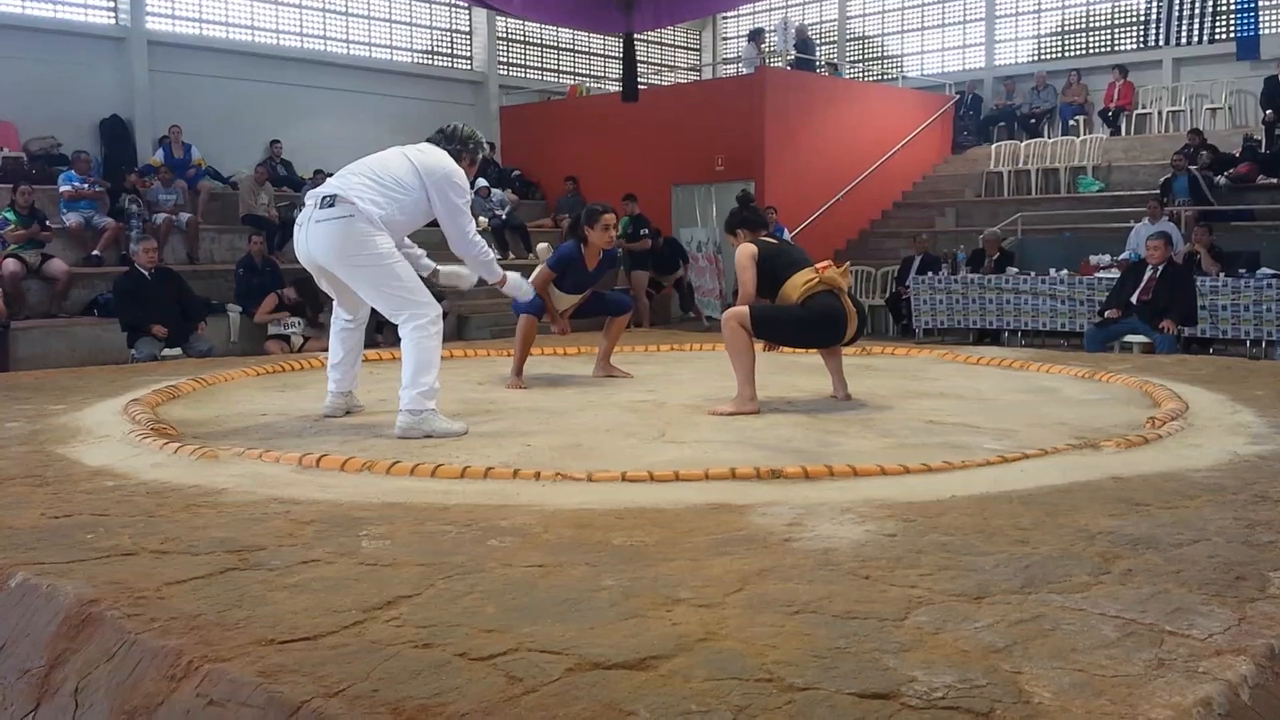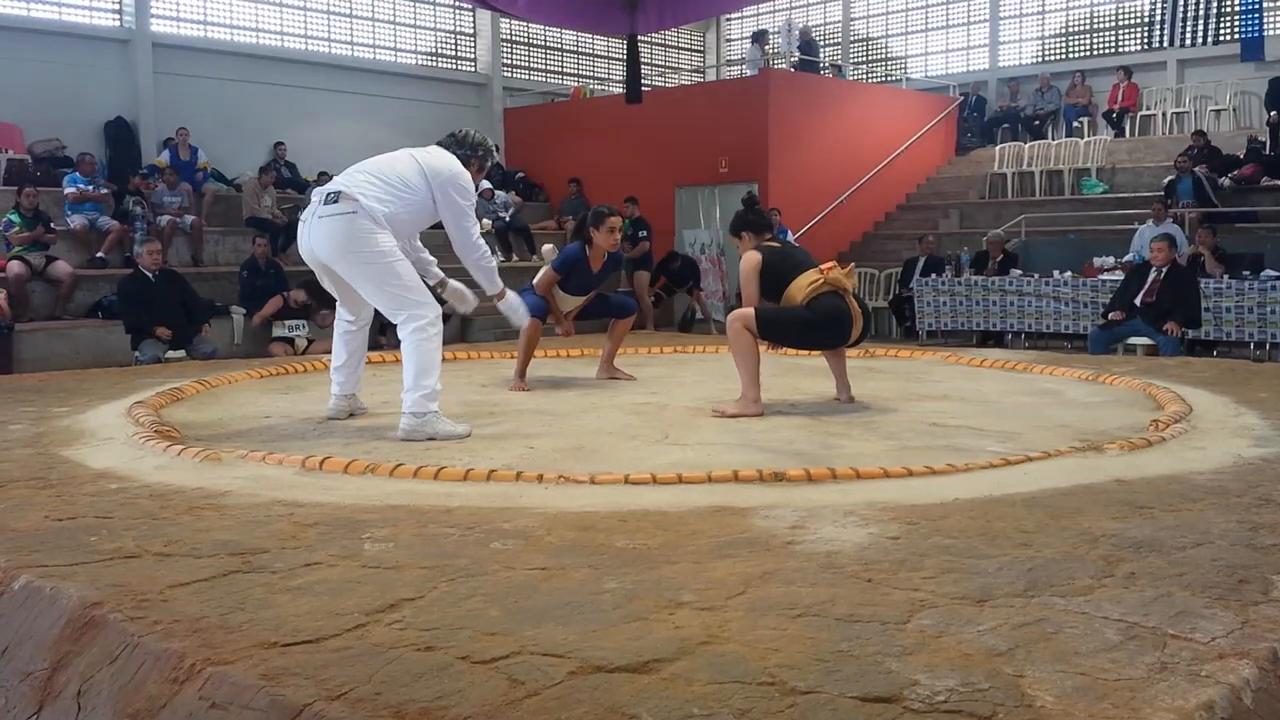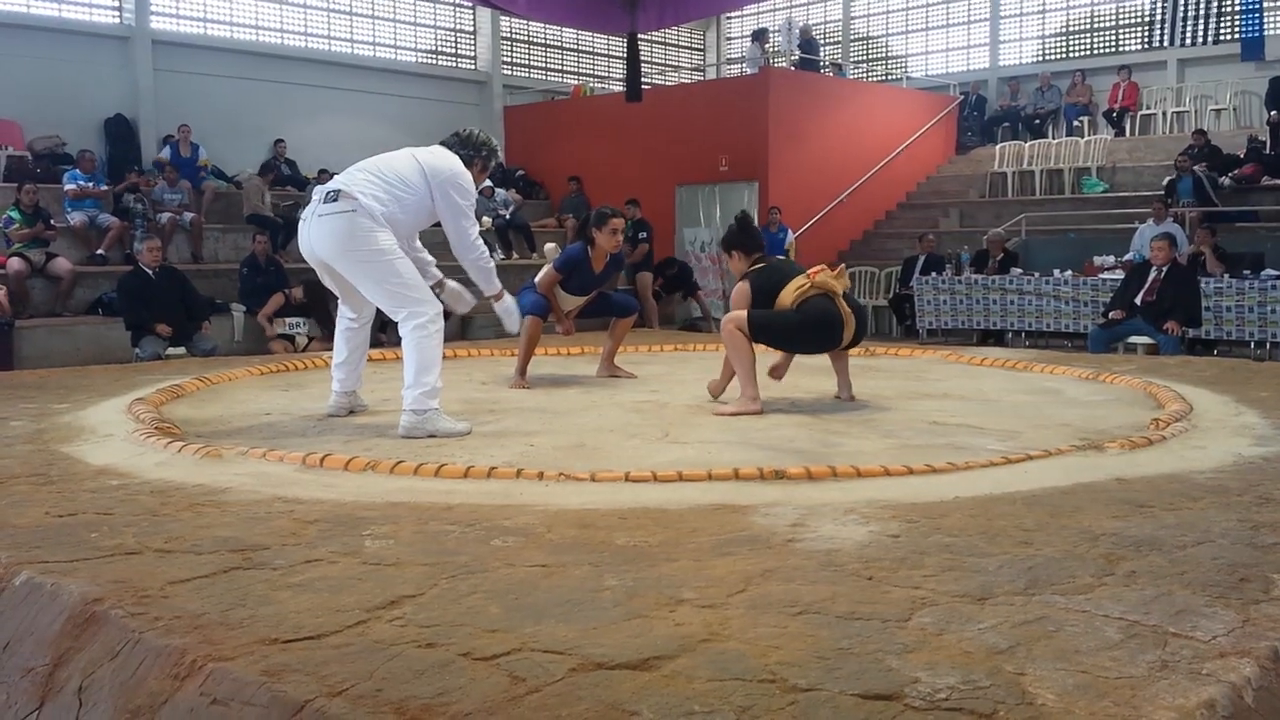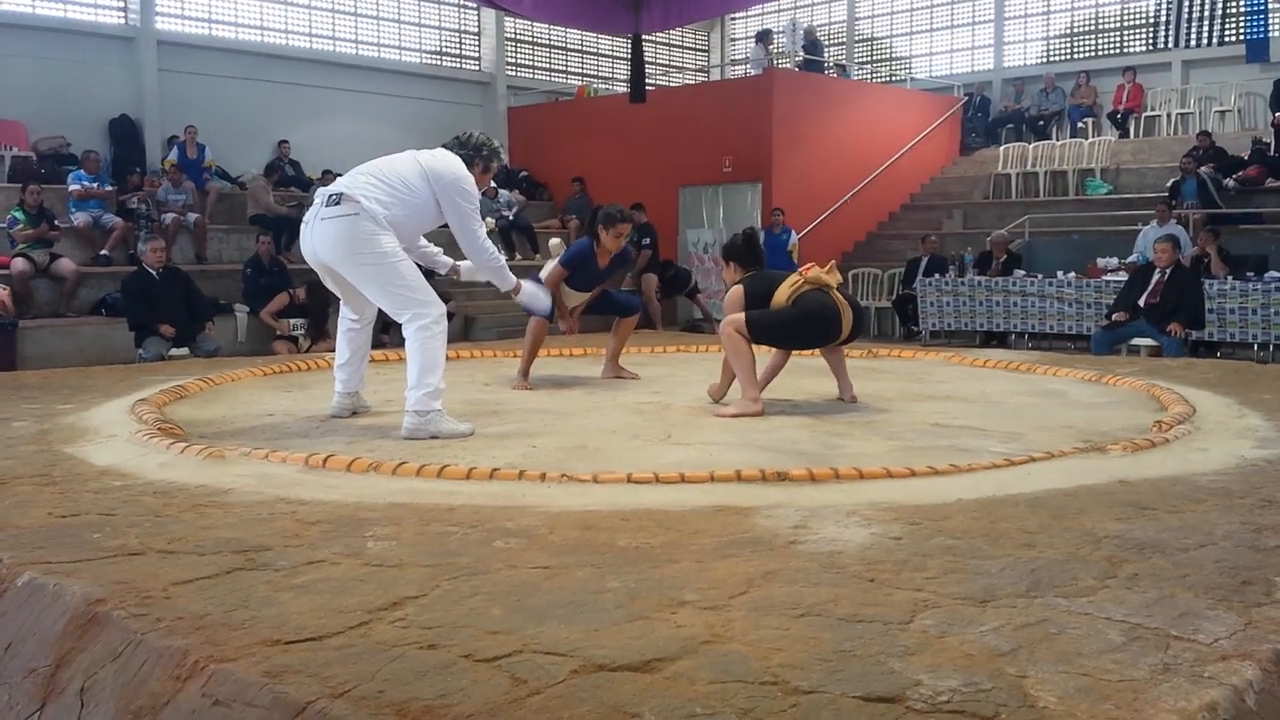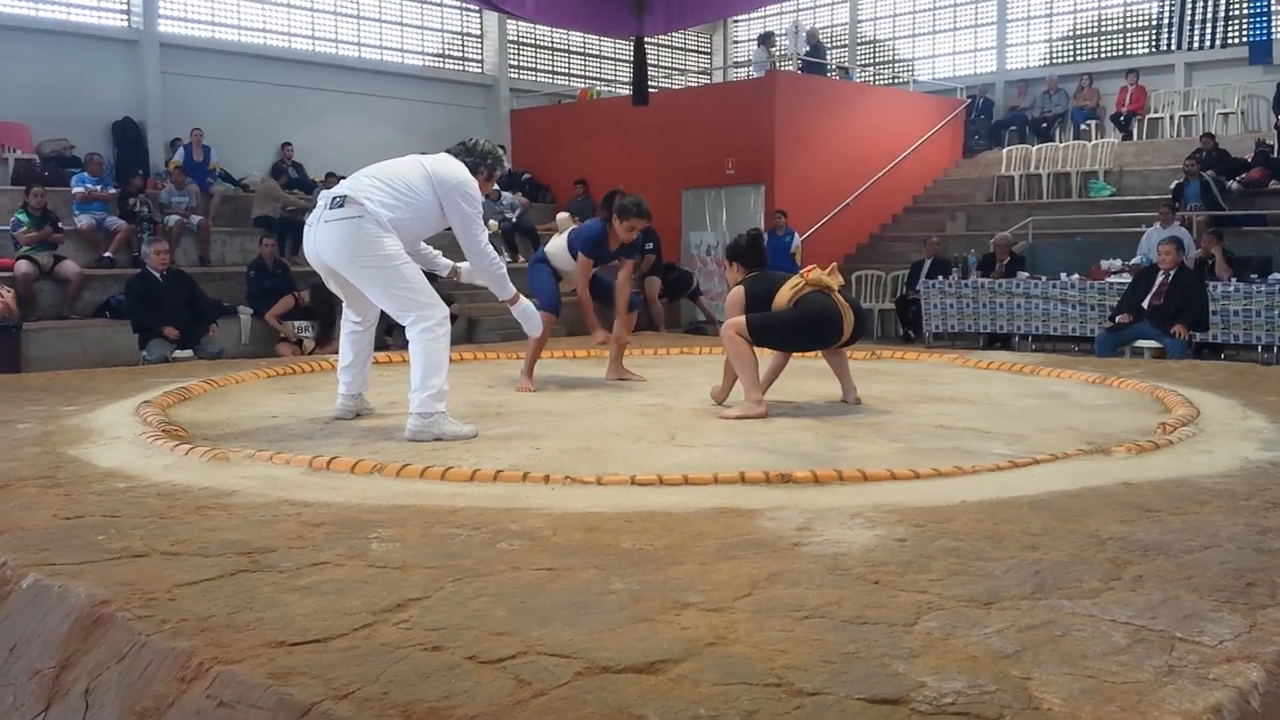
dt=0.3s
person 1, frame 1
left shoulder: (409, 160)
right shoulder: (448, 170)
left elbow: (392, 231)
right elbow: (465, 240)
left wrist: (434, 271)
right wrist: (503, 279)
left hip: (308, 229)
right hip: (347, 230)
left knee: (352, 307)
right knee: (421, 315)
left ankle: (339, 395)
right ankle: (417, 413)
person 1, frame 2
left shoulder: (418, 164)
right shoulder: (455, 172)
left elbow: (404, 236)
right elbow: (470, 244)
left wrist: (443, 283)
right wrist: (501, 294)
left hip: (312, 226)
right hip: (351, 228)
left knee: (355, 309)
right knee: (421, 316)
left ankle: (343, 398)
right ankle: (420, 415)
person 1, frame 3
left shoulder: (420, 162)
right shoulder: (456, 172)
left elbow: (403, 236)
right elbow: (468, 245)
left wrist: (440, 283)
right wrist: (498, 296)
left hip: (314, 225)
right hip: (351, 227)
left knee: (357, 306)
right knee: (423, 313)
left ankle: (344, 395)
right ankle: (420, 413)
person 1, frame 4
left shoulder: (425, 165)
right shoulder: (457, 174)
left elbow: (406, 236)
right elbow: (477, 245)
left wrist: (455, 268)
right wrist: (517, 288)
left hip: (315, 228)
right hip: (353, 230)
left knee: (358, 308)
right knee: (426, 314)
left ankle: (346, 395)
right ankle: (423, 414)
person 1, frame 5
left shoulder: (428, 170)
right shoulder: (461, 179)
left elbow: (407, 241)
right elbow: (480, 251)
left wrist: (454, 269)
right wrist: (516, 300)
left hip: (318, 231)
right hip: (357, 231)
left knee: (361, 311)
right knee: (429, 317)
left ankle: (350, 398)
right ankle: (427, 416)
person 2, frame 1
left shoulder: (746, 249)
right shoulder: (789, 247)
left elbow: (748, 296)
right wrist: (778, 332)
left hip: (820, 317)
right hip: (852, 317)
left knee: (731, 318)
left ankle: (746, 398)
right ankle: (840, 386)
person 2, frame 2
left shoulder: (752, 257)
right shoulder: (794, 249)
left elbow: (750, 308)
right wrist: (783, 332)
left hip: (826, 319)
right hip: (857, 319)
left knee: (736, 320)
left ankle: (750, 400)
right ankle: (843, 388)
person 2, frame 3
left shoulder: (745, 286)
right shoulder: (785, 263)
left wrist: (720, 385)
right wrist: (784, 362)
left hip: (819, 322)
right hip: (855, 321)
left knee: (730, 323)
left ankle: (749, 398)
right ankle: (844, 387)
person 2, frame 4
left shoulder: (737, 292)
right shoulder: (777, 279)
right elbow: (786, 341)
left wrist: (720, 390)
right wrist: (759, 386)
left hip: (816, 316)
right hip: (851, 313)
left knee: (728, 327)
left ankle: (750, 400)
right ankle: (846, 388)
person 2, frame 5
left shoulder: (738, 293)
right shoulder: (778, 280)
right elbow: (786, 342)
left wrist: (723, 392)
right wrist: (761, 388)
left hip: (816, 318)
left knee: (731, 329)
left ankle: (753, 402)
right ankle: (849, 390)
person 3, frame 1
left shoulder: (610, 256)
right shoulder: (568, 252)
left elbow: (589, 288)
right elbow: (537, 285)
left wrist: (566, 314)
right wrist: (554, 318)
left hip: (569, 302)
right hip: (537, 296)
left knee: (624, 305)
right knee: (531, 310)
left ankle: (602, 365)
right ankle: (516, 373)
person 3, frame 2
left shoulder: (615, 258)
right shoulder: (573, 254)
left elbow: (594, 289)
right elbow: (541, 286)
left wrist: (571, 316)
right wrist: (559, 319)
left hip: (574, 305)
right hip: (539, 296)
left knee: (628, 308)
right knee: (536, 312)
left ankle: (606, 367)
right ankle: (519, 376)
person 3, frame 3
left shoulder: (616, 259)
right shoulder: (575, 255)
left elbow: (596, 289)
right elbow: (543, 285)
left wrist: (571, 315)
right wrist: (560, 318)
left hip: (576, 303)
right hip: (539, 293)
left knee: (630, 307)
right knee: (536, 311)
left ankle: (606, 365)
right ankle: (519, 373)
person 3, frame 4
left shoulder: (623, 255)
right shoulder: (581, 250)
left elbow: (599, 286)
right elbow: (550, 282)
left wrist: (576, 313)
right wrist: (564, 316)
left hip: (579, 298)
right hip: (544, 290)
left knee: (632, 306)
right knee: (542, 313)
left ankle: (611, 366)
right ankle: (522, 374)
person 3, frame 5
left shoulder: (631, 241)
right shoulder: (593, 233)
left elbow: (623, 283)
right elbow: (582, 287)
left wrist: (622, 327)
right wrist: (596, 329)
left hip: (577, 270)
right hip: (545, 264)
left knee: (631, 302)
right knee: (549, 306)
left ankle: (615, 368)
right ankle: (526, 373)
